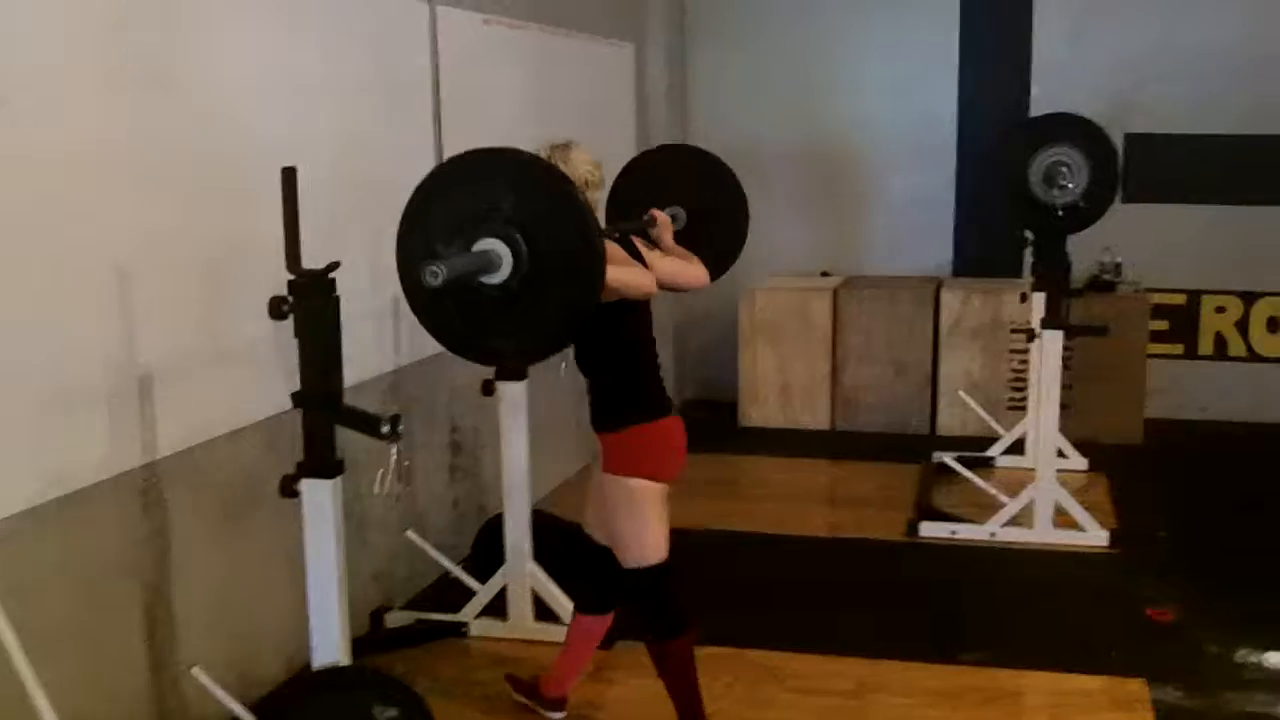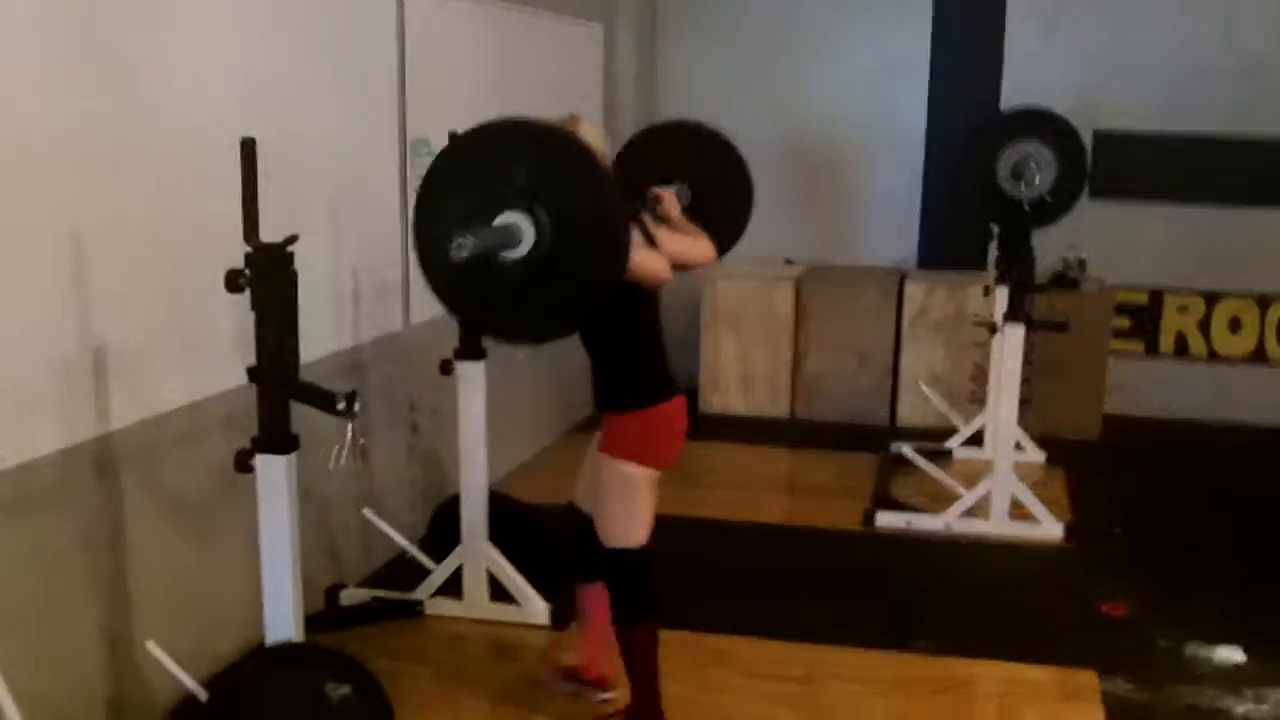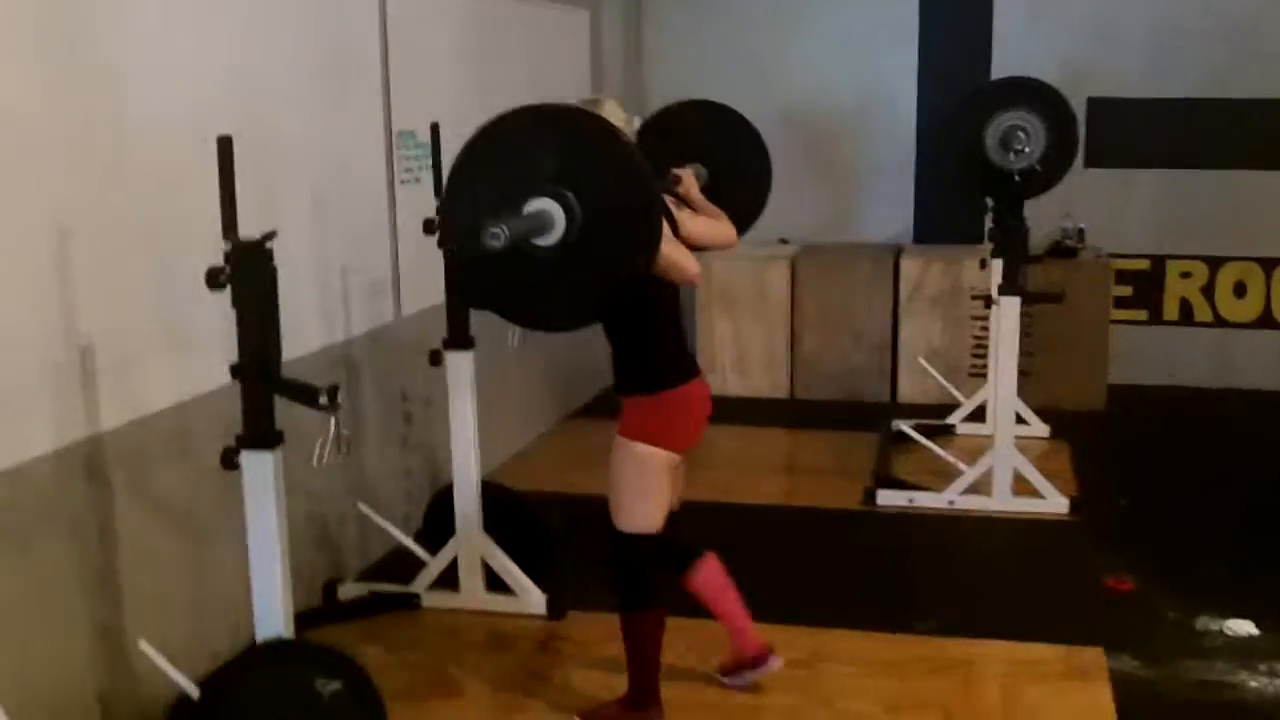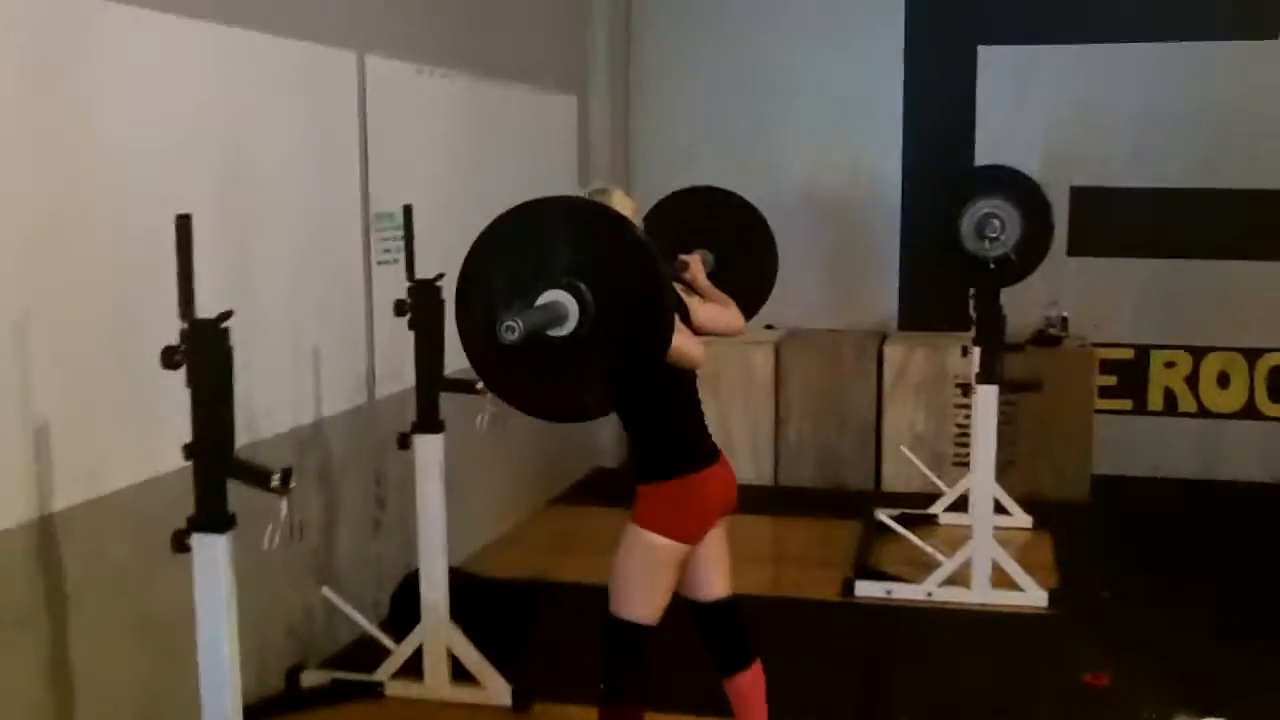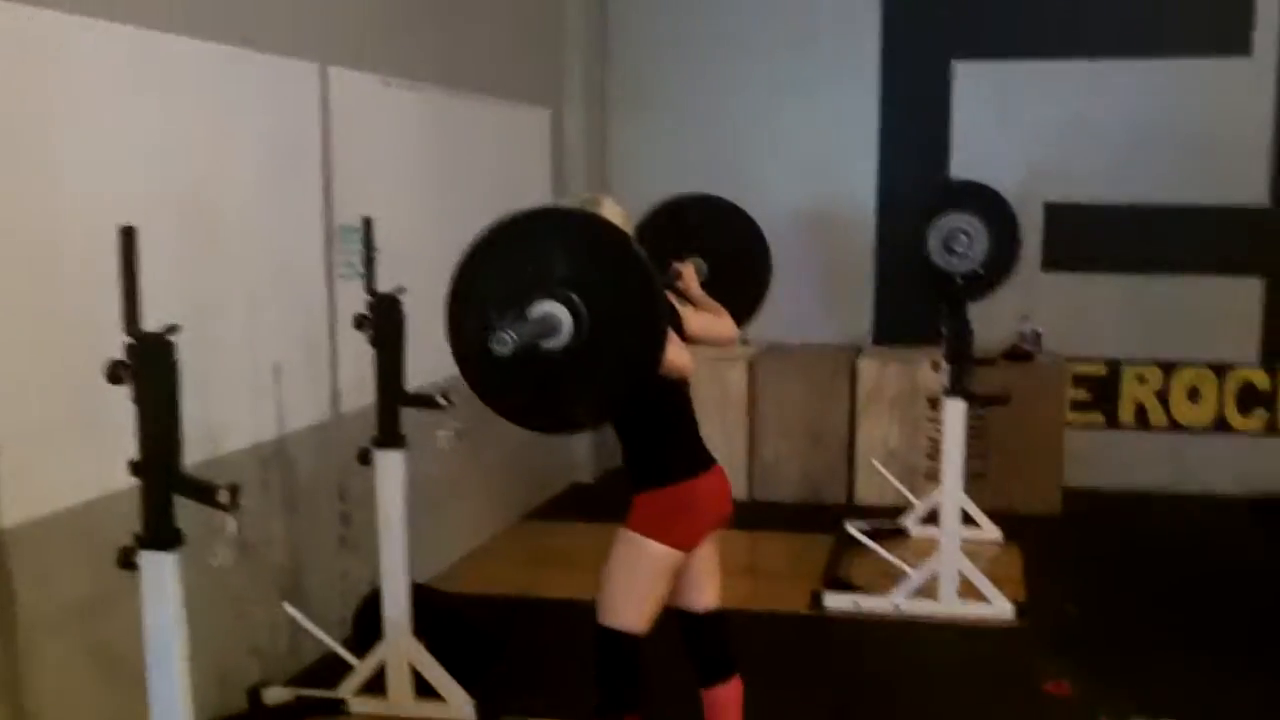
dt=0.2s
person 1, frame 1
left shoulder: (596, 254)
right shoulder: (626, 242)
left elbow: (632, 283)
right elbow: (697, 274)
right wrist: (666, 237)
left hip: (638, 437)
right hip: (642, 427)
left knee: (648, 586)
right knee: (605, 569)
person 1, frame 2
right shoulder: (633, 220)
left elbow: (657, 269)
right elbow: (704, 250)
right wrist: (672, 213)
left hip: (638, 418)
right hip: (647, 406)
left knee: (625, 563)
right knee: (589, 531)
right ankle: (594, 669)
person 1, frame 3
right shoulder: (654, 203)
left elbow: (685, 266)
right elbow: (725, 233)
right wrist: (692, 193)
left hip: (658, 402)
right hip: (679, 390)
left knee: (635, 551)
right knee: (656, 537)
right ankle: (750, 647)
person 1, frame 4
right shoulder: (667, 292)
left elbow: (691, 353)
right elbow: (735, 319)
right wrist: (697, 278)
left hip: (675, 490)
right hip: (706, 477)
left knee: (625, 640)
right knee: (718, 620)
person 1, frame 5
right shoulder: (658, 300)
left elbow: (679, 363)
right elbow: (727, 329)
right wrist: (691, 287)
left hip: (667, 498)
right hip: (704, 484)
left knee: (617, 652)
right knee: (706, 634)
